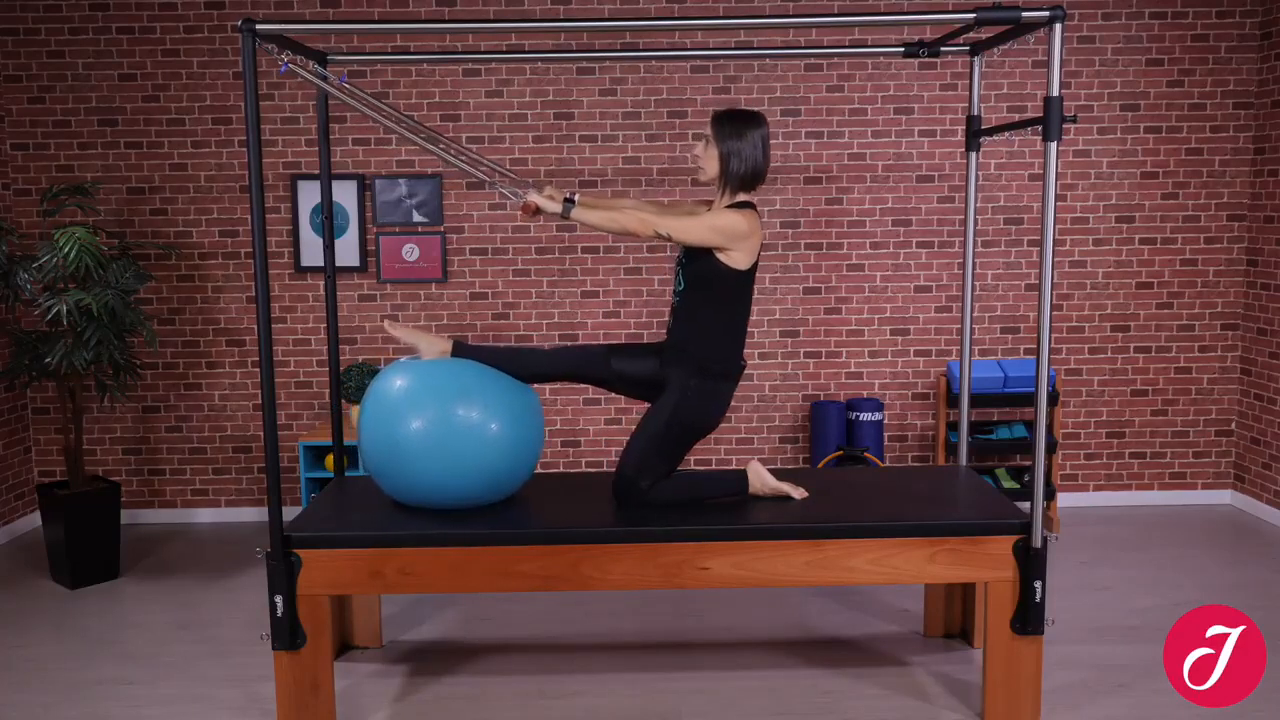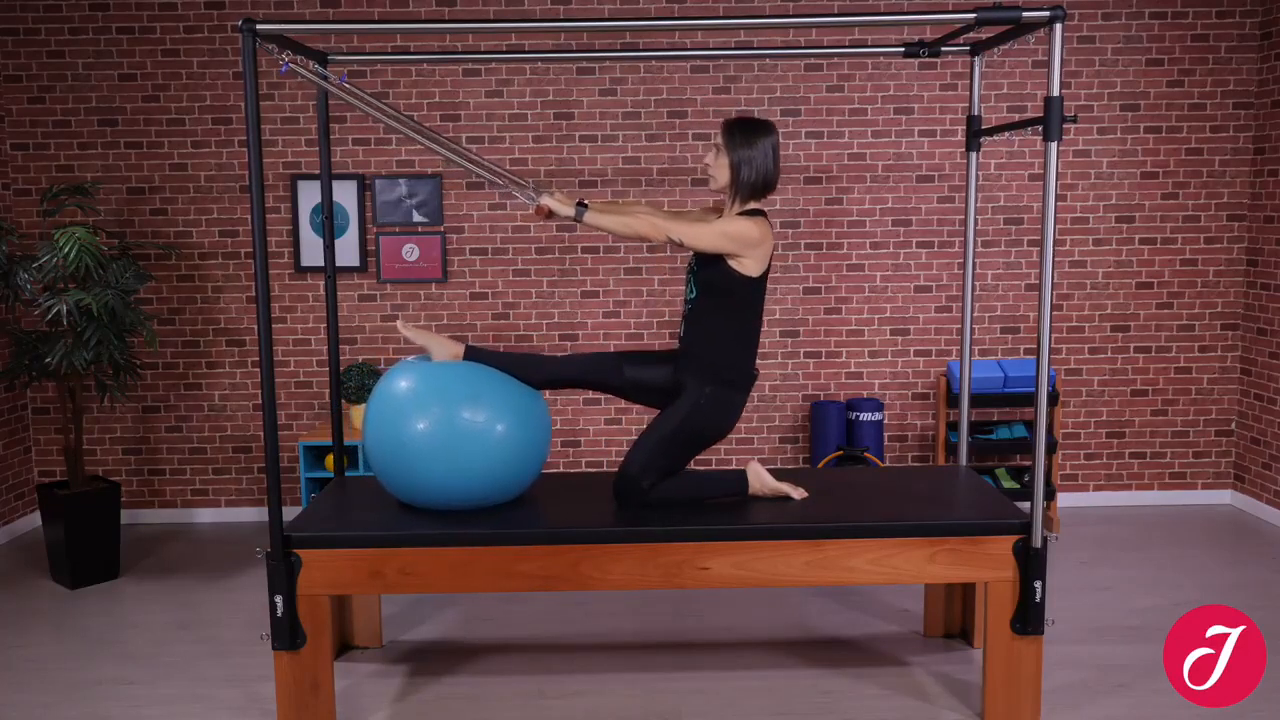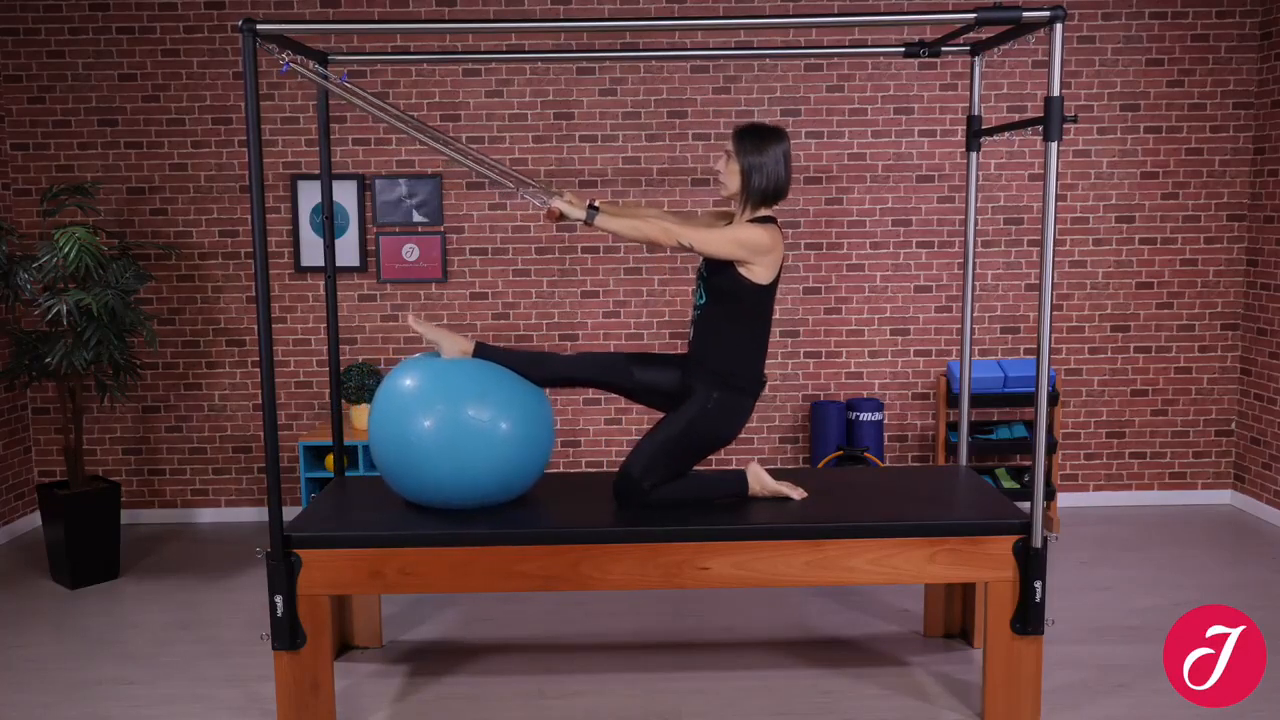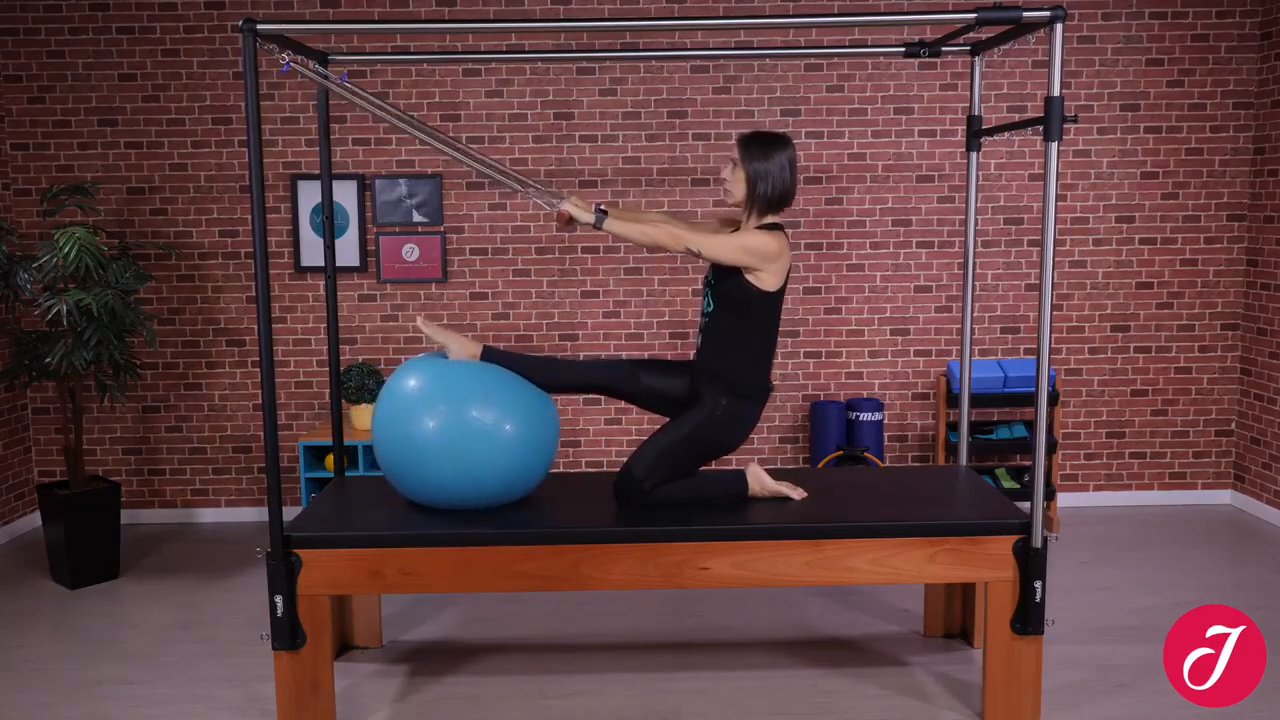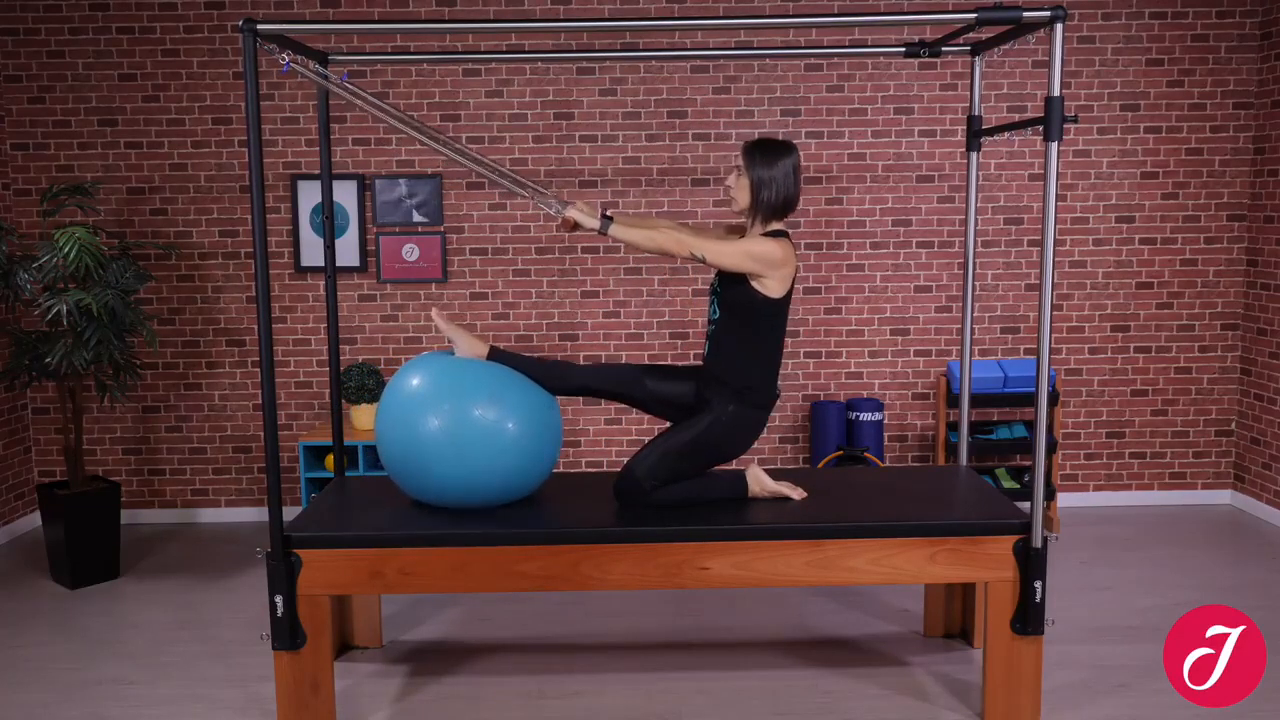
dt=0.4s
person 1, frame 1
left shoulder: (739, 223)
right shoulder: (716, 211)
left elbow: (642, 225)
right elbow: (644, 208)
left wrist: (563, 210)
right wrist: (571, 199)
left hip: (704, 380)
right hip: (676, 361)
left knee: (632, 489)
right knee: (570, 362)
left ankle: (749, 481)
right ankle: (448, 351)
person 1, frame 2
left shoulder: (750, 230)
right shoulder: (725, 218)
left elbow: (654, 230)
right elbow: (655, 214)
left wrist: (575, 214)
right wrist: (580, 204)
left hip: (716, 389)
right hip: (688, 369)
left knee: (632, 489)
right knee: (577, 369)
left ankle: (748, 482)
right ankle: (460, 355)
person 1, frame 3
left shoulder: (761, 238)
right shoulder: (734, 223)
left elbow: (665, 235)
right elbow: (665, 219)
left wrist: (586, 216)
right wrist: (590, 207)
left hip: (724, 394)
right hip: (697, 373)
left knee: (632, 489)
right knee: (586, 368)
left ankle: (748, 483)
right ankle: (469, 351)
person 1, frame 4
left shoulder: (768, 244)
right shoulder: (741, 231)
left elbow: (672, 240)
right elbow: (670, 224)
left wrist: (595, 219)
right wrist: (598, 212)
left hip: (732, 401)
right hip: (704, 380)
left knee: (632, 489)
left ankle: (747, 483)
right ankle: (478, 354)
person 1, frame 5
left shoulder: (773, 252)
right shoulder: (746, 238)
left elbow: (676, 246)
right elbow: (675, 230)
left wrist: (600, 224)
right wrist: (601, 217)
left hip: (738, 408)
right hip: (710, 386)
left knee: (632, 489)
left ankle: (747, 484)
right ankle: (484, 356)
